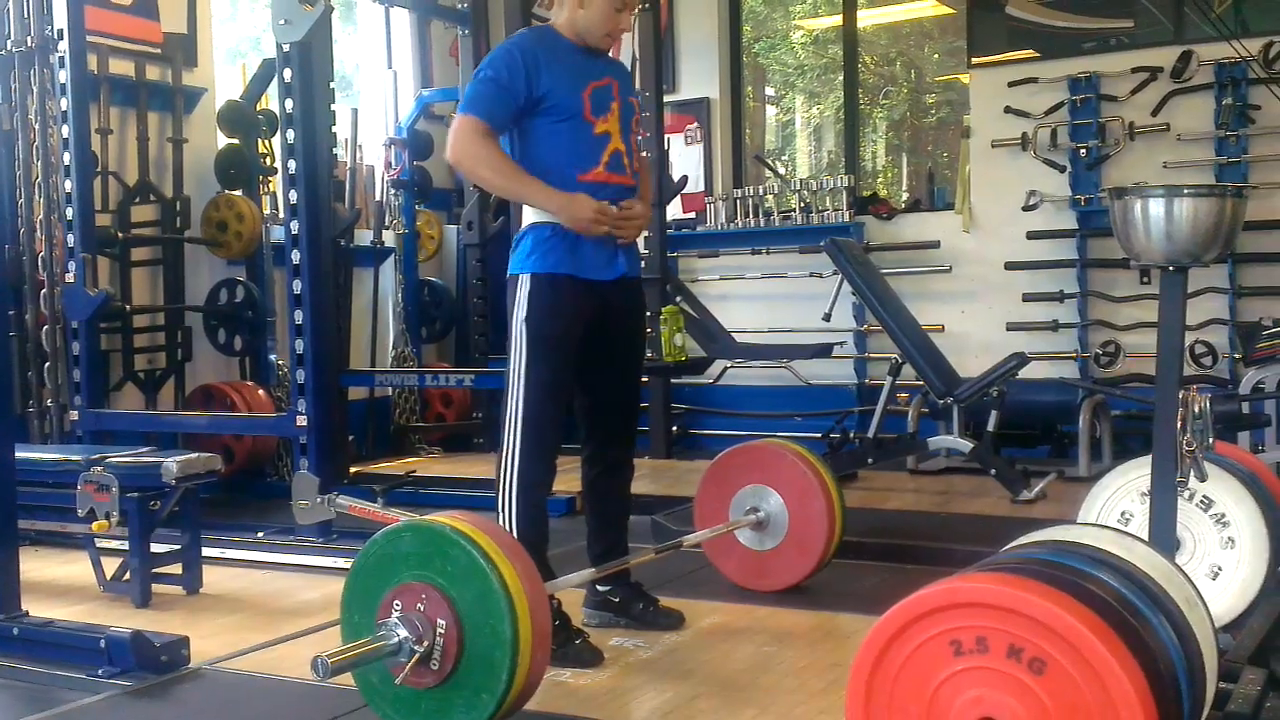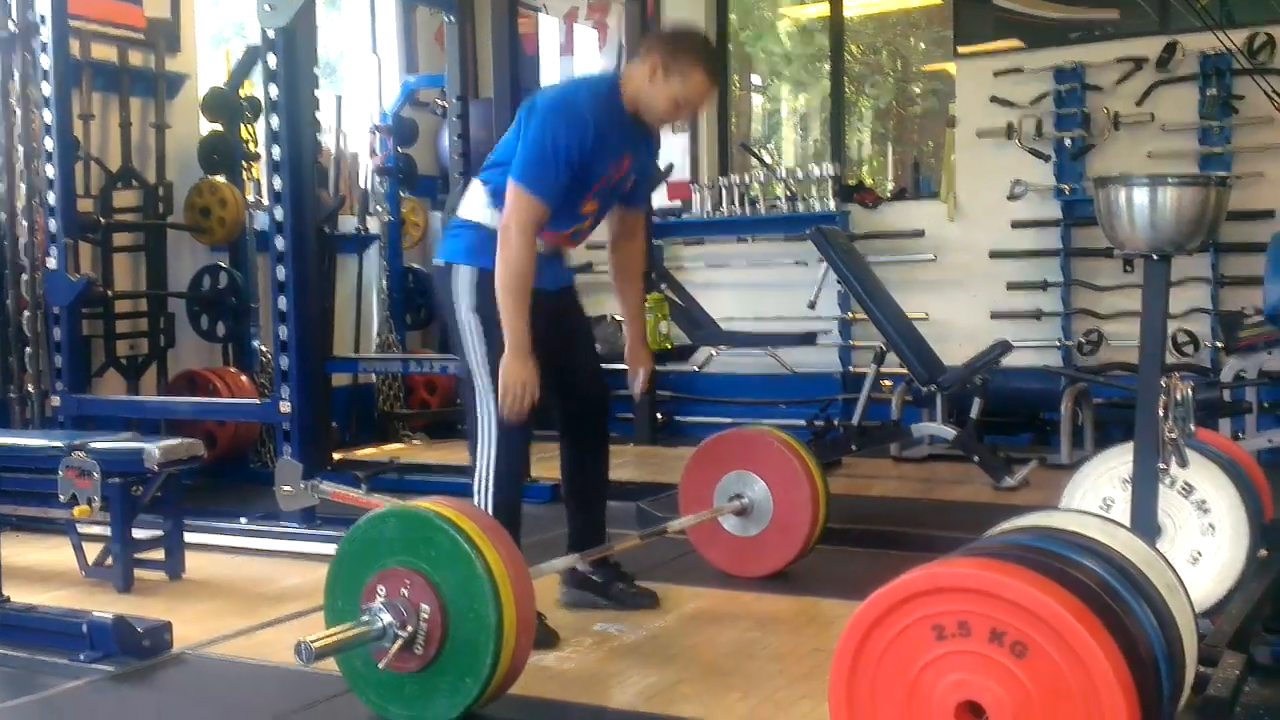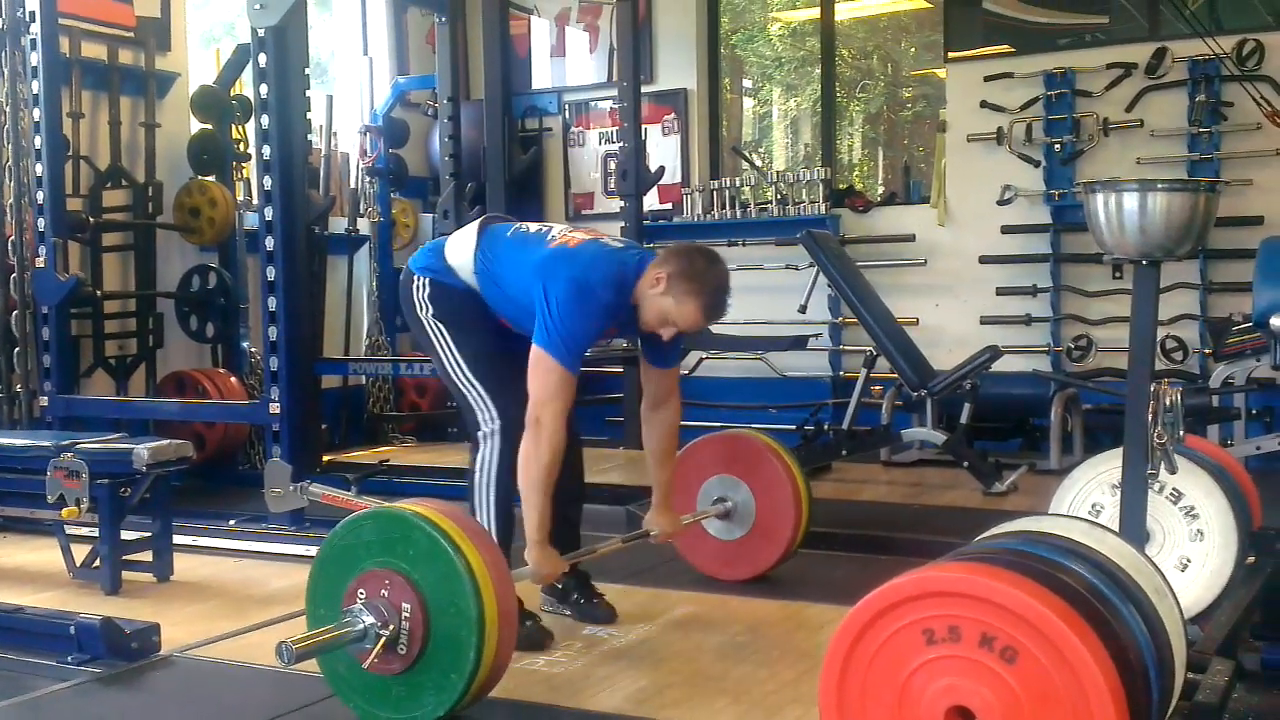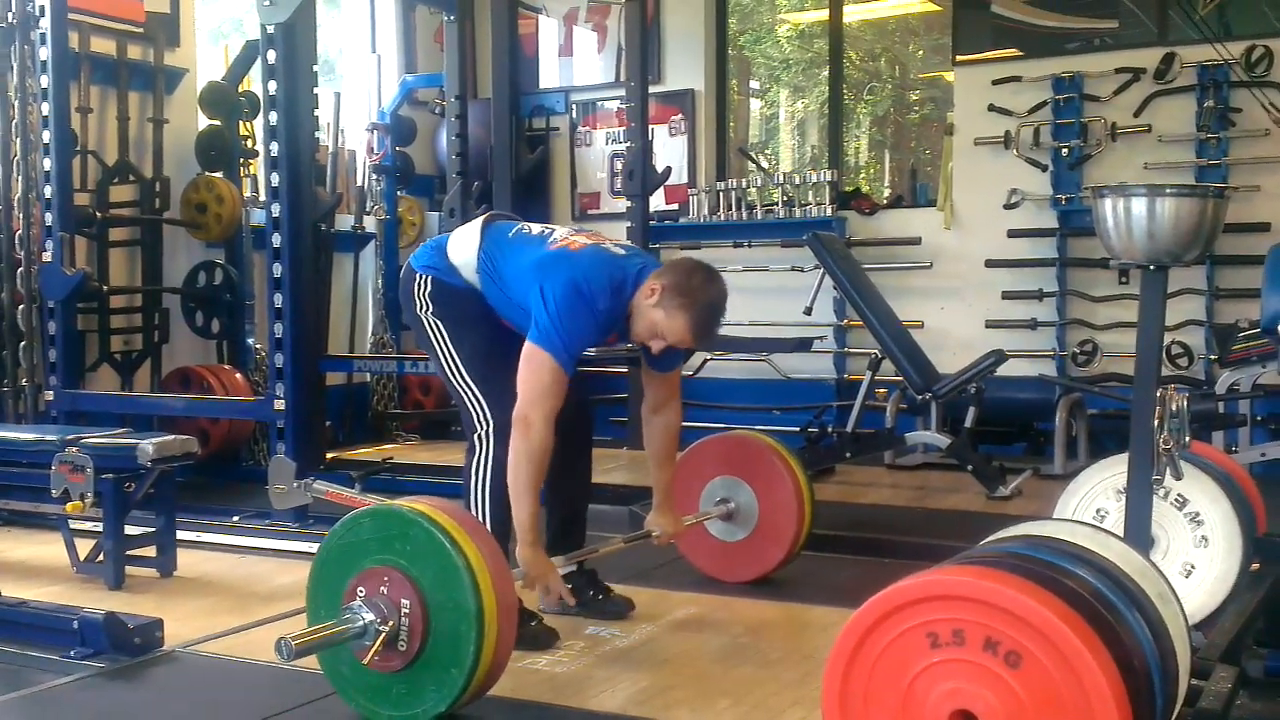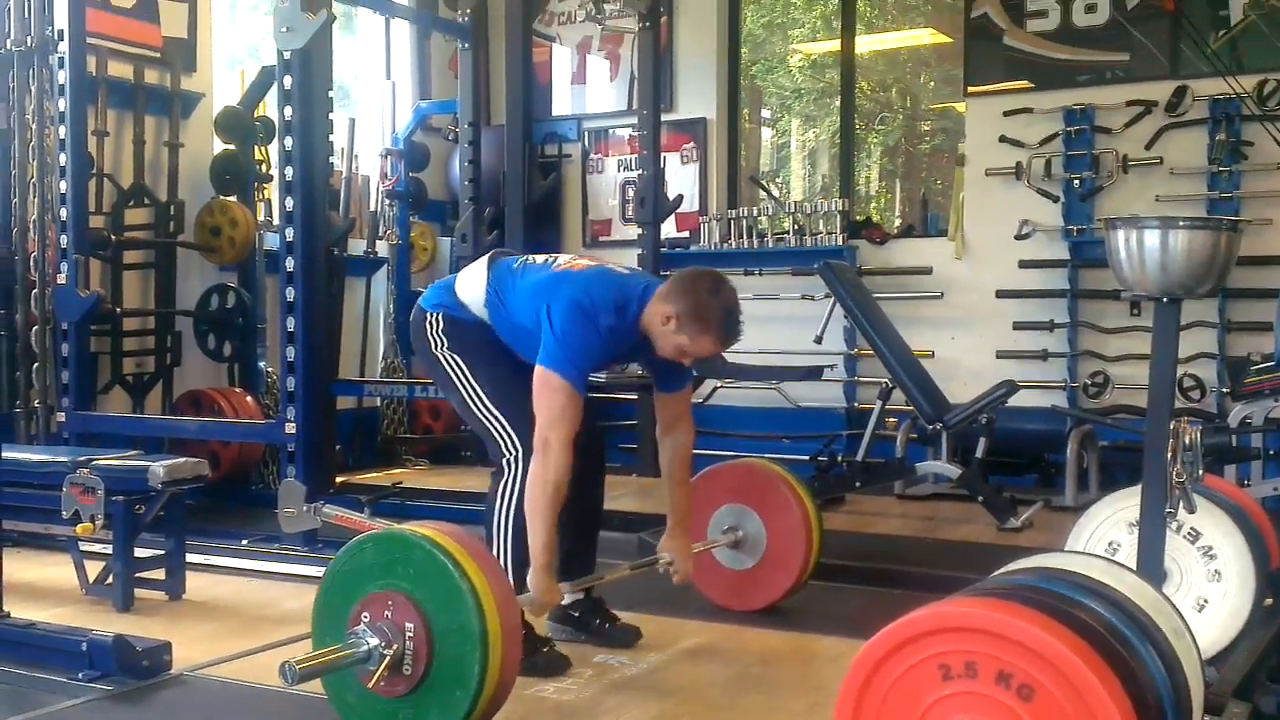
dt=1s
person 1, frame 1
left shoulder: (618, 75)
right shoulder: (525, 57)
left elbow: (636, 165)
right elbow: (464, 146)
left wrist: (642, 208)
right wrist: (560, 204)
left hip: (619, 272)
right hip: (551, 270)
left knee: (614, 435)
right knee: (534, 439)
left ankle: (609, 586)
person 1, frame 2
left shoulder: (641, 133)
right shoulder: (569, 112)
left elbow: (627, 236)
right elbow: (516, 230)
left wrist: (636, 335)
right wrist: (516, 350)
left hip: (546, 271)
right hip: (481, 264)
left knee: (589, 407)
right knee: (505, 418)
left ankle: (589, 570)
person 1, frame 3
left shoulder: (662, 296)
right shoulder: (581, 290)
left elbow: (661, 403)
right elbow: (542, 419)
left wrist: (661, 504)
right wrist: (537, 544)
left hip: (501, 296)
right hip: (443, 284)
left knee: (563, 427)
right knee: (502, 422)
left ankle: (563, 578)
person 1, frame 4
left shoulder: (669, 302)
right shoulder: (578, 296)
left elbow: (662, 407)
right elbow: (531, 421)
left wrist: (662, 506)
right wrist: (529, 547)
left hip: (502, 296)
right hip: (444, 284)
left knee: (573, 419)
right knee: (497, 424)
left ankle: (568, 575)
person 1, frame 5
left shoulder: (668, 321)
right shoulder: (586, 315)
left elbow: (675, 428)
right elbow: (550, 443)
left wrist: (678, 530)
right wrist: (541, 570)
left hip: (510, 331)
right hip: (453, 322)
right knee: (522, 450)
left ankle: (574, 605)
